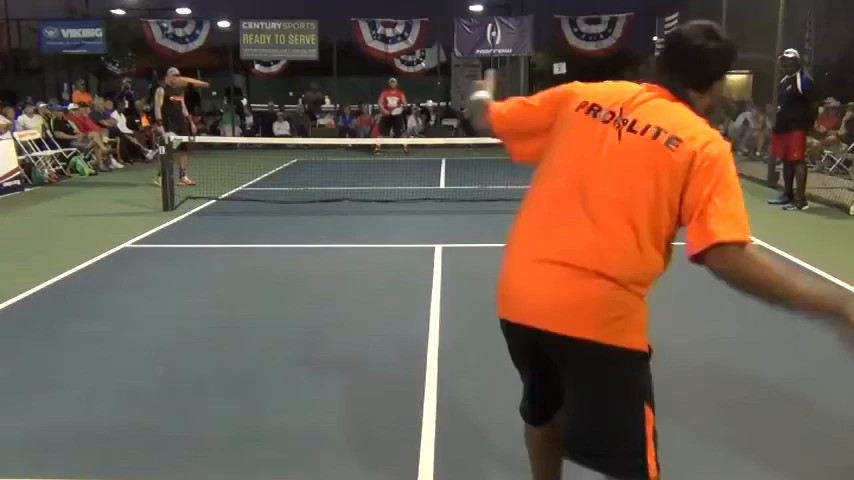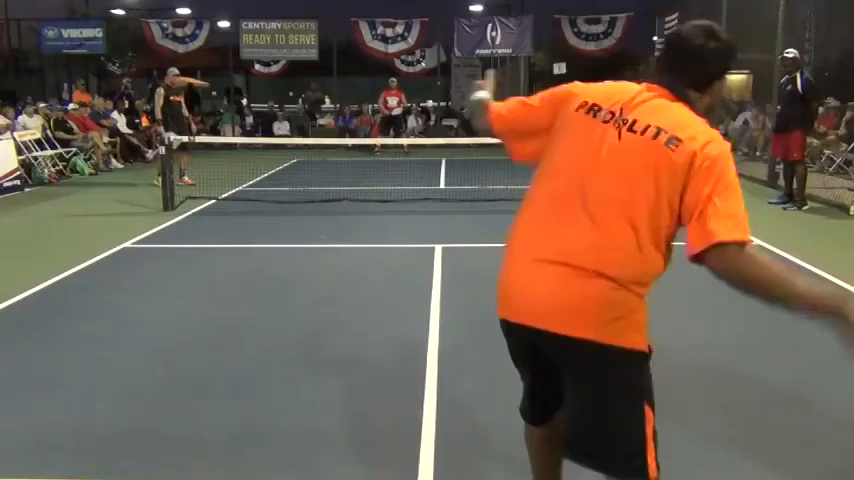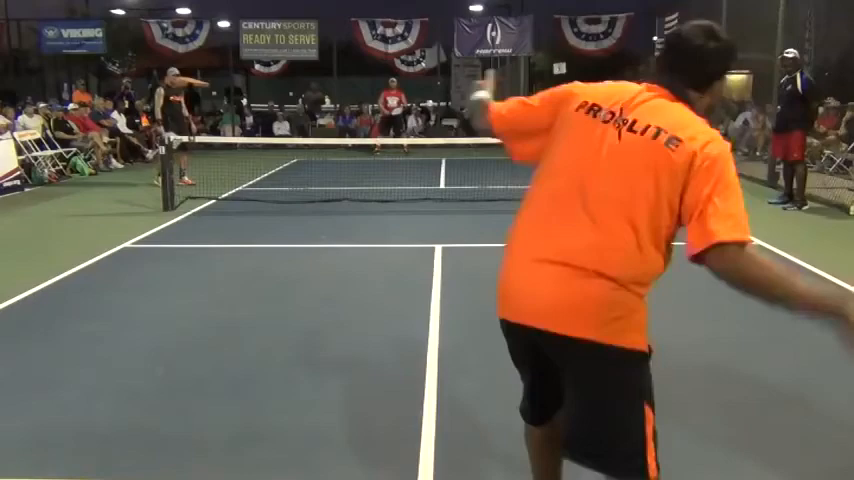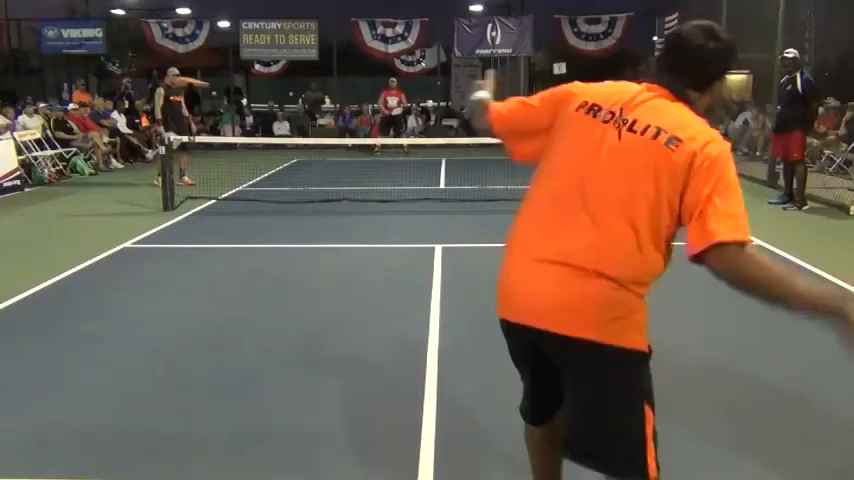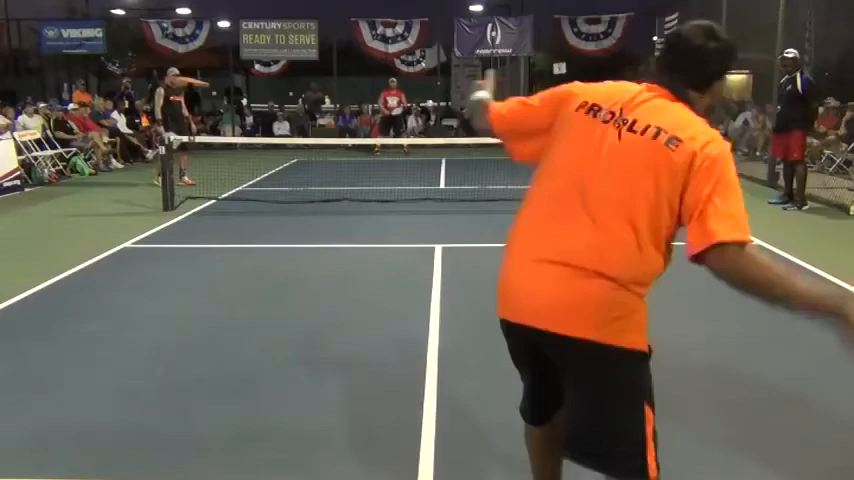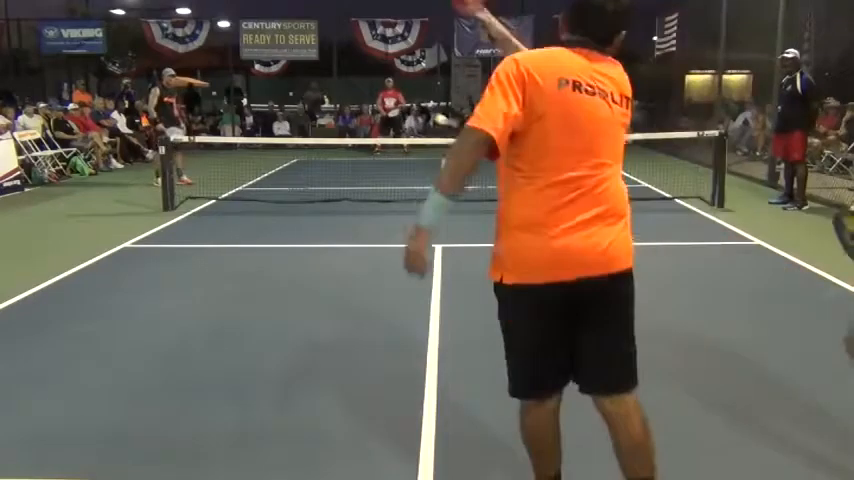
dt=0.5s
person 1, frame 1
left shoulder: (580, 96)
right shoulder: (703, 145)
left elbow: (487, 121)
right elbow: (727, 258)
left wrist: (481, 97)
left hip: (520, 296)
right hip: (599, 316)
left knee: (544, 411)
person 1, frame 2
left shoulder: (580, 96)
right shoulder: (703, 145)
left elbow: (487, 121)
right elbow: (728, 258)
left wrist: (481, 97)
left hip: (520, 296)
right hip: (600, 317)
left knee: (544, 412)
person 1, frame 3
left shoulder: (580, 96)
right shoulder: (703, 145)
left elbow: (487, 119)
right elbow: (727, 258)
left wrist: (481, 97)
left hip: (520, 296)
right hip: (600, 315)
left knee: (544, 411)
person 1, frame 4
left shoulder: (580, 96)
right shoulder: (703, 145)
left elbow: (487, 120)
right elbow: (728, 258)
left wrist: (481, 97)
left hip: (519, 297)
right hip: (600, 316)
left knee: (544, 412)
person 1, frame 5
left shoulder: (581, 97)
right shoulder: (704, 146)
left elbow: (487, 119)
right elbow: (727, 257)
left wrist: (482, 96)
left hip: (520, 297)
right hip: (601, 313)
left knee: (543, 411)
person 1, frame 6
left shoulder: (523, 68)
right shoulder: (618, 82)
left elbow: (475, 142)
left wrist: (425, 221)
left hip: (531, 264)
right hip: (606, 259)
left knee: (538, 397)
right knee: (618, 396)
person 2, frame 1
left shoulder: (804, 80)
right shoulder: (784, 81)
left elbow: (811, 103)
left wrist: (808, 124)
right wrist: (777, 123)
left hip: (797, 127)
right hip: (783, 126)
left knee: (797, 161)
right knee: (786, 160)
left ankle: (801, 199)
right ankle: (788, 194)
person 2, frame 2
left shoulder: (804, 80)
right shoulder: (784, 81)
left elbow: (811, 103)
left wrist: (808, 124)
right wrist: (777, 123)
left hip: (797, 127)
right hip: (783, 126)
left knee: (797, 161)
right knee: (786, 160)
left ankle: (800, 199)
right ankle: (788, 194)
person 2, frame 3
left shoulder: (804, 80)
right shoulder: (784, 81)
left elbow: (811, 104)
left wrist: (808, 124)
right wrist: (777, 124)
left hip: (797, 127)
right hip: (783, 126)
left knee: (797, 161)
right knee: (786, 160)
left ankle: (800, 199)
right ankle: (788, 194)
person 2, frame 4
left shoulder: (804, 80)
right shoulder: (784, 81)
left elbow: (811, 104)
left wrist: (808, 124)
right wrist: (777, 123)
left hip: (797, 127)
right hip: (783, 126)
left knee: (797, 161)
right knee: (786, 161)
left ankle: (800, 199)
right ankle: (788, 194)
person 2, frame 5
left shoulder: (804, 80)
right shoulder: (784, 81)
left elbow: (811, 105)
left wrist: (808, 125)
right wrist: (777, 124)
left hip: (797, 128)
right hip: (783, 127)
left knee: (797, 161)
right knee: (786, 161)
left ankle: (800, 199)
right ankle: (788, 194)
person 2, frame 6
left shoulder: (804, 80)
right shoulder: (785, 80)
left elbow: (812, 105)
left wrist: (809, 126)
right wrist: (778, 124)
left hip: (798, 128)
right hip: (784, 127)
left knee: (798, 161)
right knee: (787, 161)
left ankle: (801, 199)
right ankle: (788, 194)
